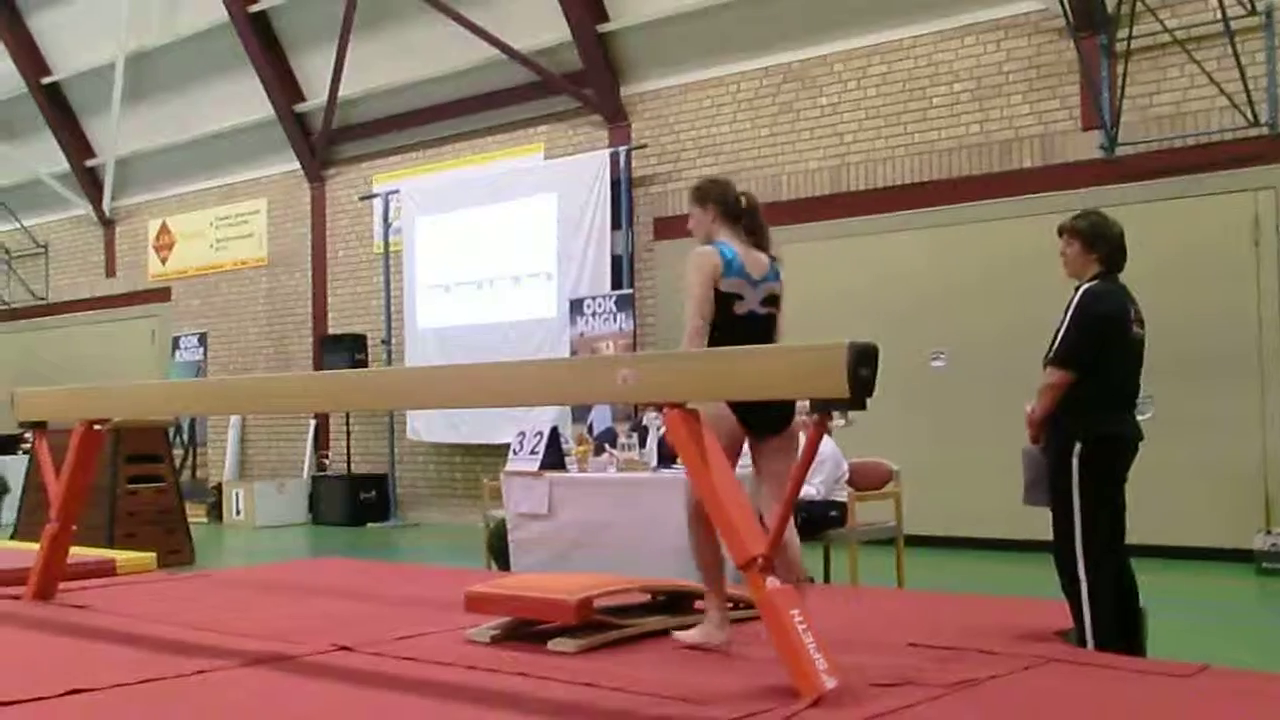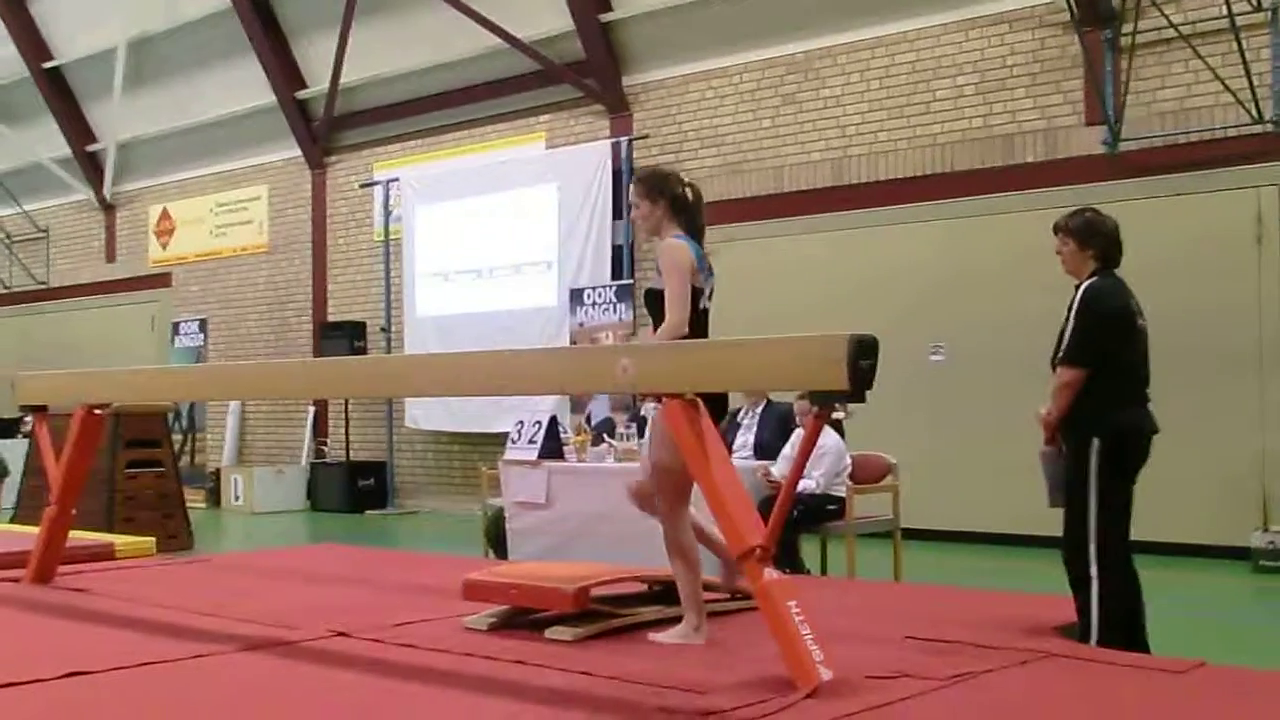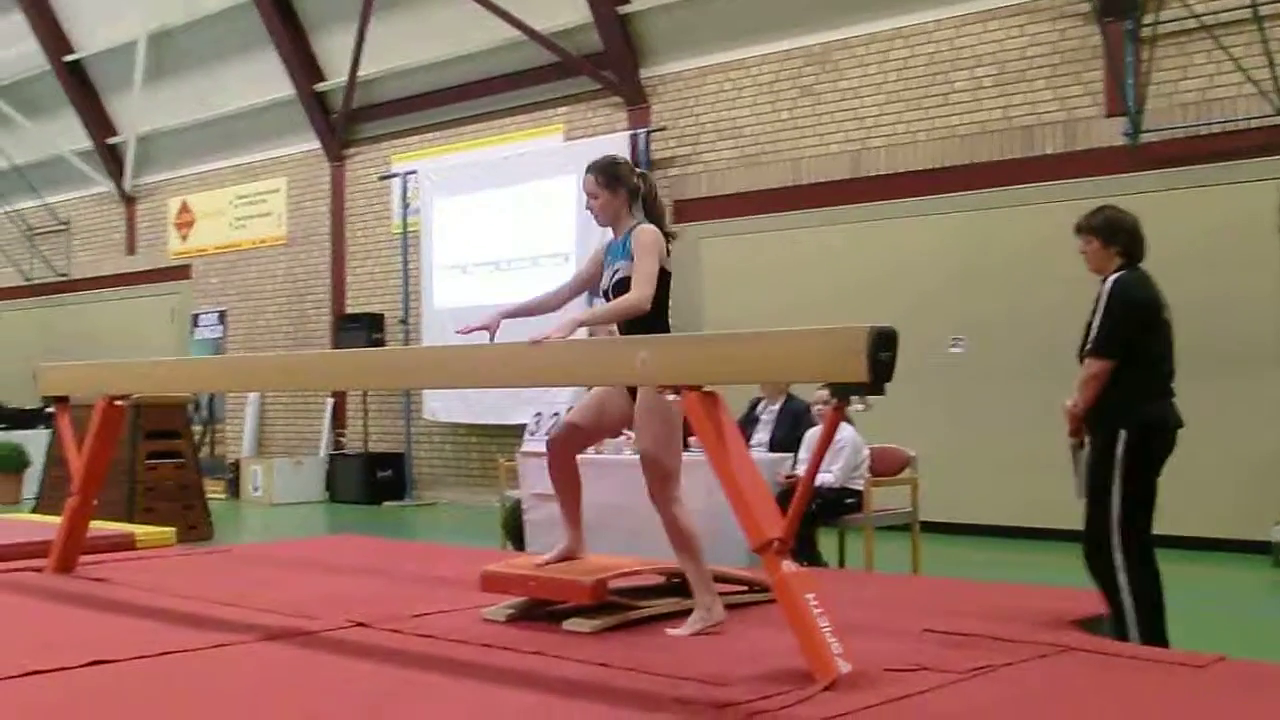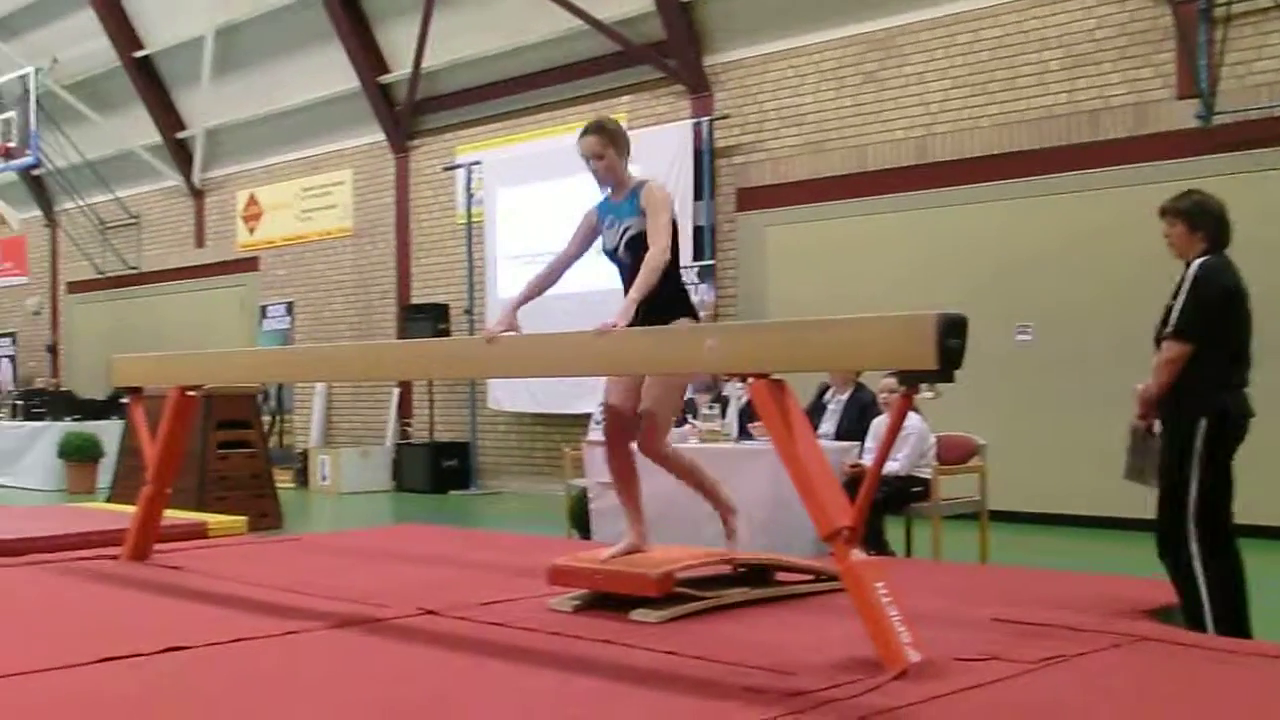
dt=0.4s
person 1, frame 1
left shoulder: (706, 257)
right shoulder: (769, 263)
left elbow: (696, 332)
left hip: (732, 394)
right hip: (776, 394)
left knee: (702, 510)
right knee: (779, 519)
left ankle: (715, 621)
person 1, frame 2
left shoulder: (671, 249)
right shoulder: (692, 251)
left elbow: (674, 327)
right hip: (702, 388)
left knee: (670, 508)
right knee: (645, 492)
left ankle: (694, 621)
right ankle: (728, 554)
person 1, frame 3
left shoulder: (647, 235)
right shoulder: (610, 248)
left elbow: (640, 301)
right elbow: (563, 294)
left wrist: (574, 323)
right wrist: (502, 315)
left knee: (663, 493)
right knee: (561, 441)
left ankle: (707, 604)
right ankle: (574, 542)
person 1, frame 4
left shoulder: (651, 193)
right shoulder: (599, 214)
left elbow: (660, 254)
right elbow: (558, 266)
left wrist: (626, 308)
right wrist: (511, 309)
left hip: (674, 321)
right hip: (637, 325)
left knee: (649, 437)
right knee: (615, 427)
left ankle: (727, 512)
right ankle: (636, 531)
person 2, frame 1
left shoulder: (1091, 298)
right shoulder: (1124, 301)
left elbow: (1060, 373)
left wrist: (1037, 417)
right wrist: (1048, 413)
left hip: (1084, 441)
right hip: (1113, 435)
left knee: (1082, 556)
right knee: (1108, 552)
left ankle: (1101, 658)
right ankle: (1128, 654)
person 2, frame 2
left shoulder: (1093, 294)
right shoulder: (1119, 294)
left elbow: (1071, 372)
left wrist: (1051, 419)
right wrist: (1061, 415)
left hip: (1101, 436)
right hip: (1123, 431)
left knee: (1090, 551)
right knee: (1112, 549)
right ankle: (1131, 650)
person 2, frame 3
left shoulder: (1120, 288)
right shoulder: (1141, 286)
left elbow: (1098, 365)
left wrist: (1077, 411)
right wrist: (1086, 409)
left hip: (1128, 429)
right hip: (1147, 424)
left knee: (1110, 543)
right knee: (1130, 542)
left ankle: (1136, 647)
right ankle: (1151, 645)
person 2, frame 4
left shoulder: (1203, 273)
right shoulder: (1221, 274)
left elbow: (1177, 349)
left wrist: (1149, 395)
right wrist: (1158, 392)
left hip: (1201, 417)
right hip: (1216, 413)
left knee: (1184, 532)
right knee: (1210, 532)
left ankle: (1215, 638)
right ankle: (1231, 636)
